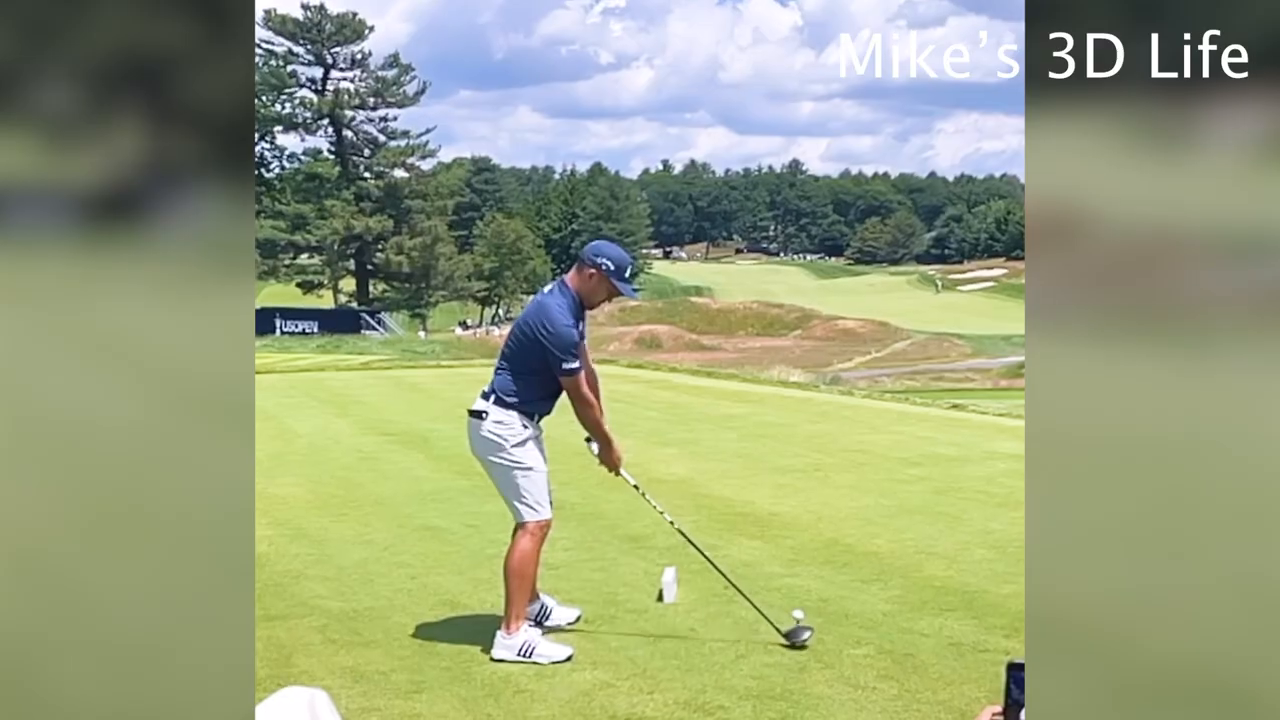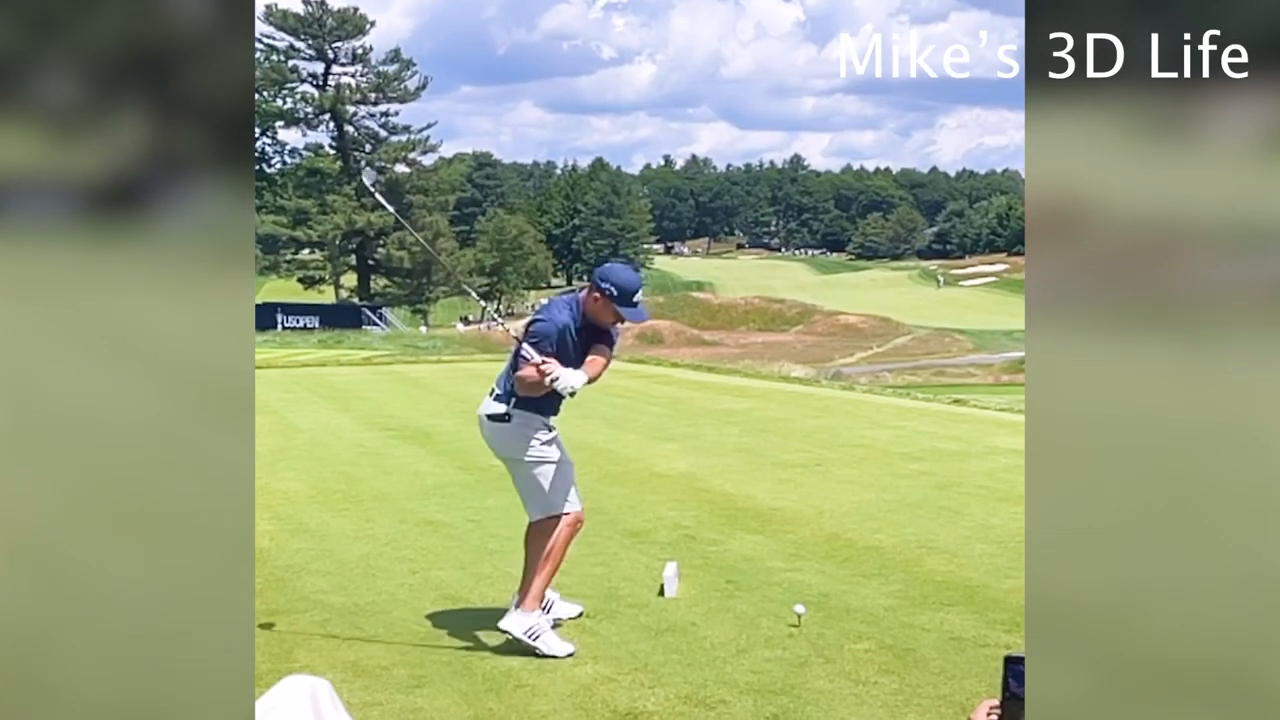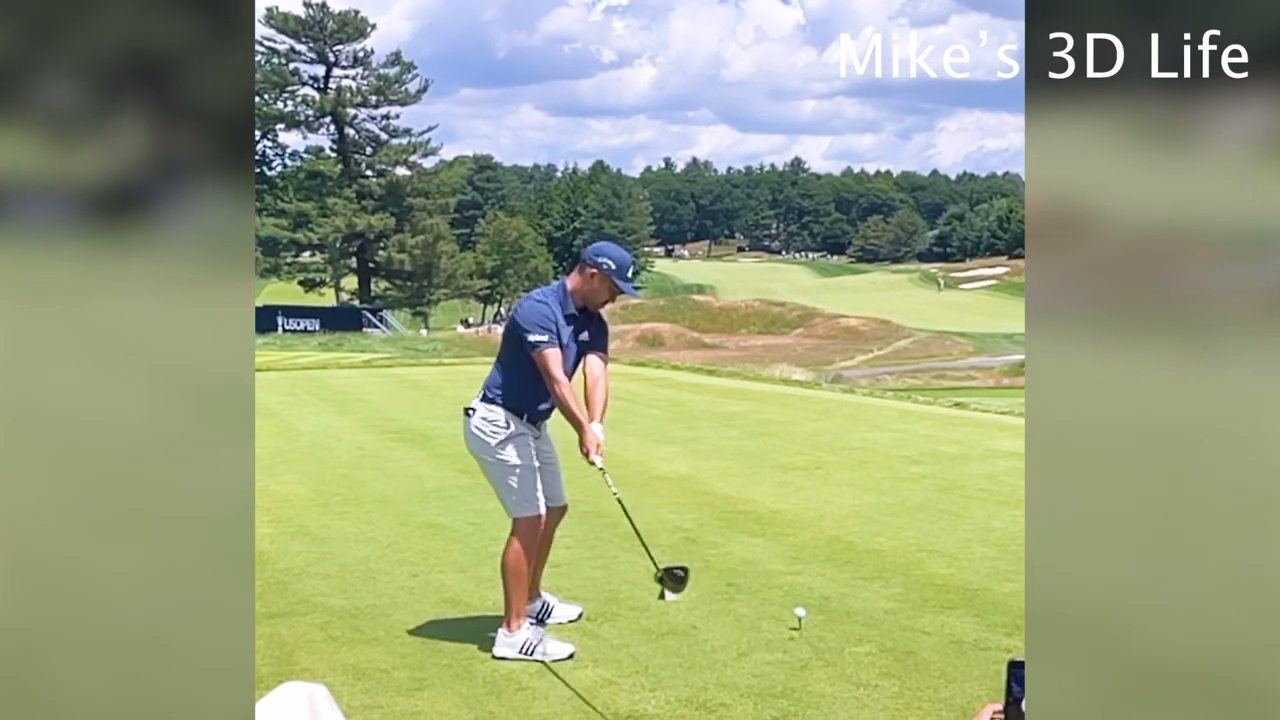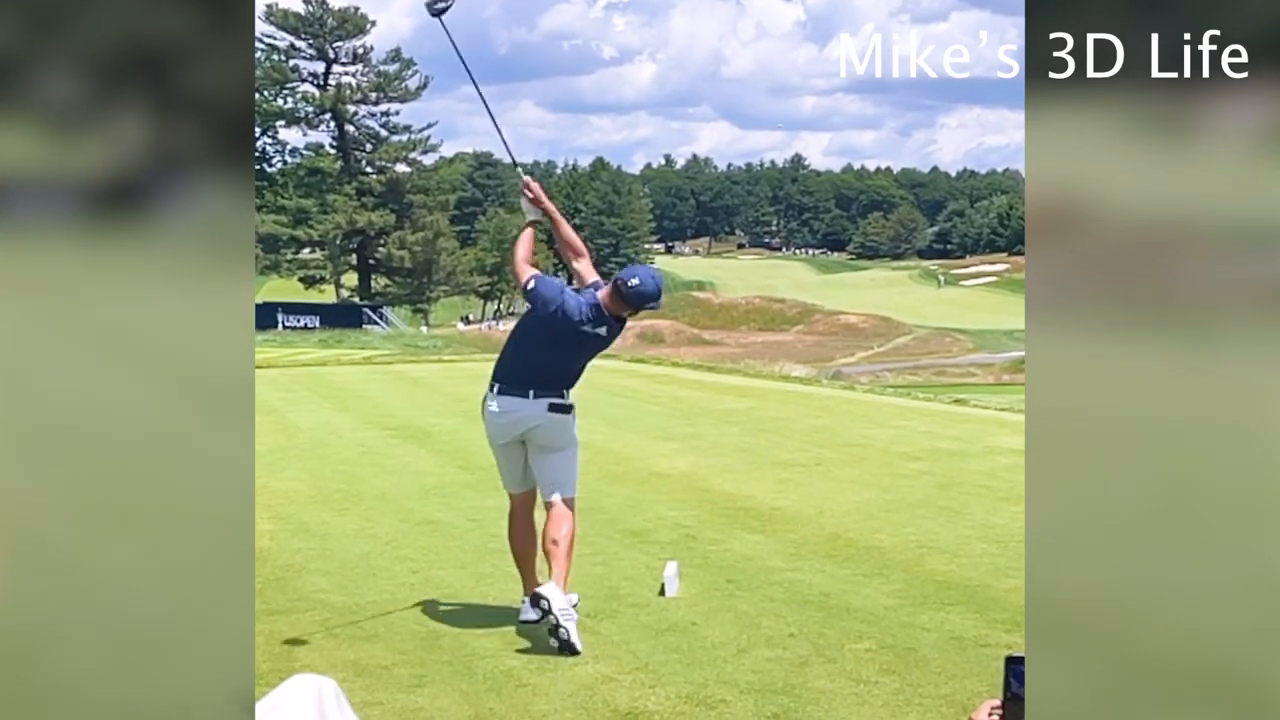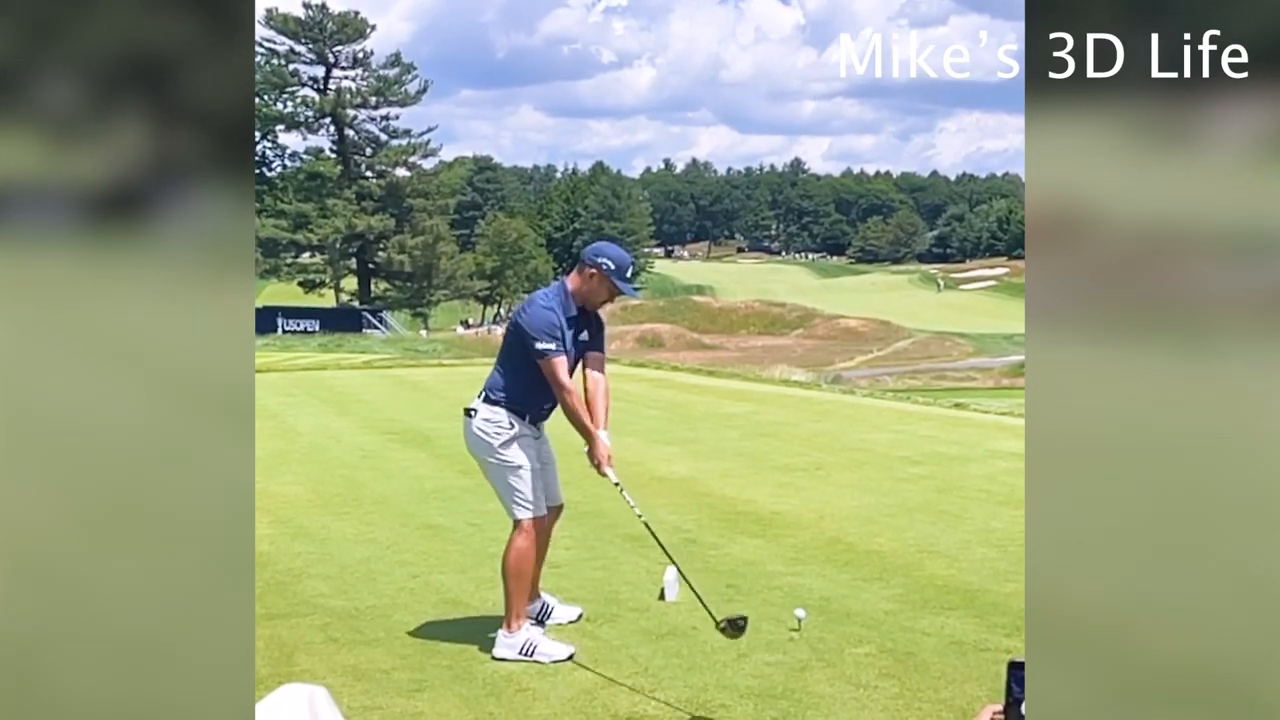
dt=1s
person 1, frame 1
left shoulder: (570, 306)
right shoulder: (556, 318)
left elbow: (585, 370)
right elbow: (580, 394)
left wrist: (603, 432)
right wrist: (606, 441)
left hip: (518, 424)
right hip: (505, 426)
left knee: (537, 515)
right knee: (534, 522)
left ankle: (531, 603)
right ankle: (512, 634)
person 1, frame 2
left shoulder: (601, 322)
right shoulder: (555, 321)
left elbow: (593, 366)
right elbow: (525, 383)
left wrist: (569, 376)
right wrist: (549, 376)
left hip: (515, 420)
right hip: (518, 422)
left knee: (547, 510)
right knee: (566, 516)
left ankle: (534, 596)
right ankle: (525, 615)
person 1, frame 3
left shoulder: (595, 326)
right shoulder: (537, 305)
left elbow: (597, 375)
right elbow: (551, 372)
left wrist: (596, 425)
right wrist: (582, 429)
left hip: (533, 425)
right hip: (500, 423)
left knee: (552, 510)
right knee: (529, 518)
left ankle: (531, 601)
right ankle: (513, 632)
person 1, frame 4
left shoulder: (555, 301)
right shoulder: (612, 325)
left elbow: (521, 262)
right elbow: (580, 259)
left wrist: (536, 210)
right wrist: (546, 206)
left hip: (500, 405)
right hip: (550, 413)
left knee: (521, 503)
right knee: (559, 505)
left ankle: (532, 598)
right ankle: (555, 592)
person 1, frame 5
left shoulder: (591, 321)
right shoulder: (542, 310)
left elbow: (595, 376)
right elbow: (561, 384)
left wrist: (601, 433)
right wrist: (592, 439)
left hip: (528, 425)
right hip: (499, 424)
left knee: (549, 510)
right knee: (530, 519)
left ankle: (532, 601)
right ankle: (513, 633)
